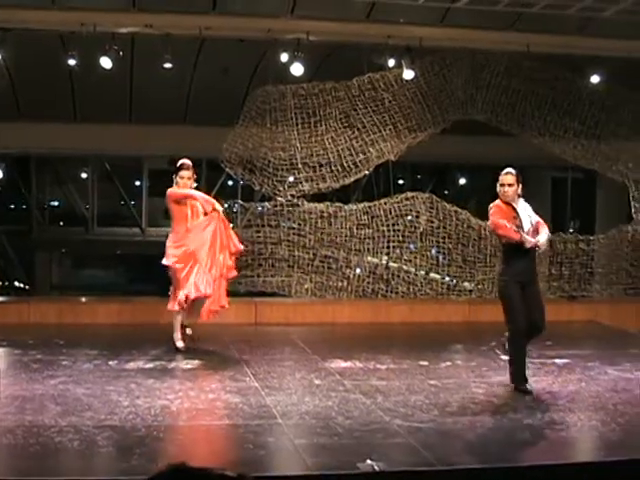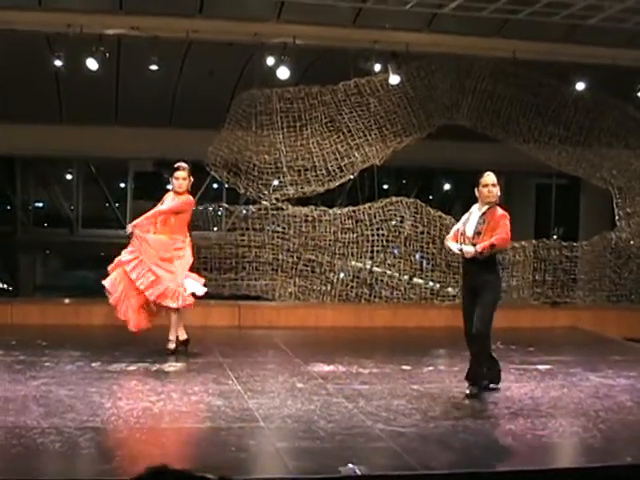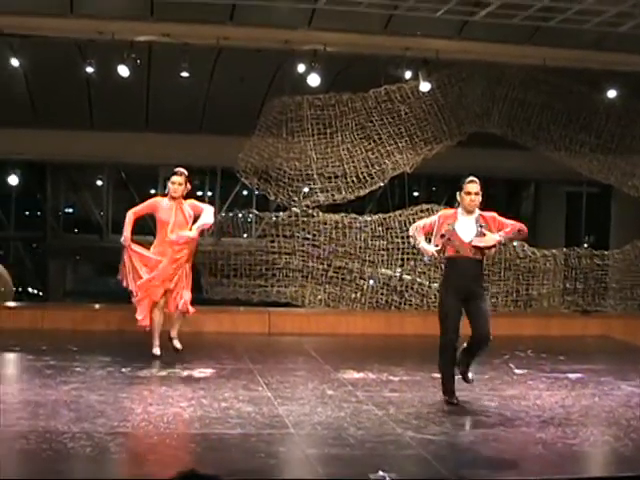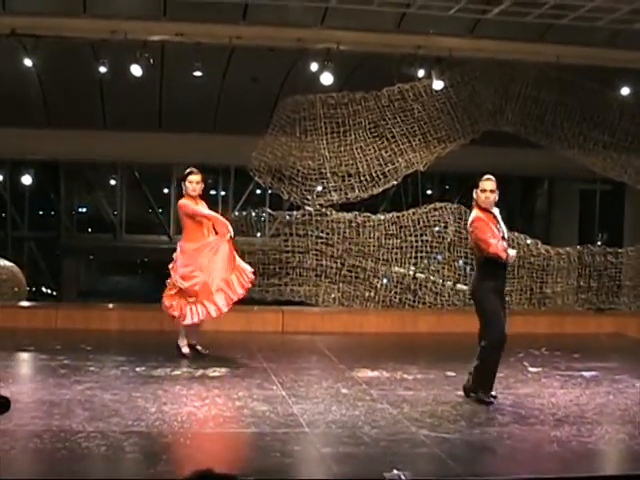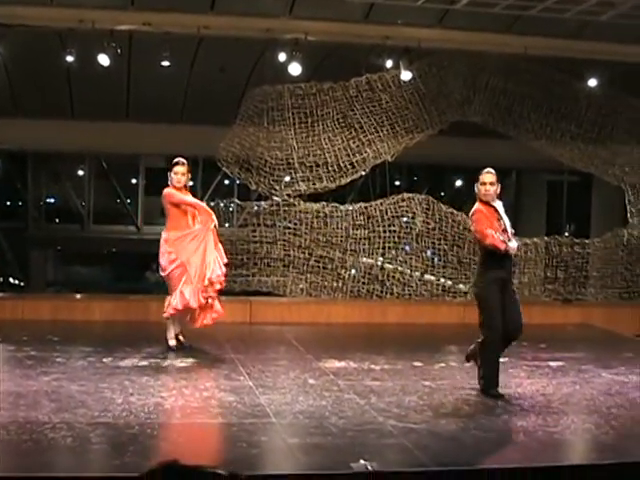
dt=1s
person 1, frame 1
left shoulder: (525, 207)
right shoulder: (497, 207)
left elbow: (540, 225)
right elbow: (499, 227)
left wrist: (542, 237)
right wrist: (524, 239)
left hip: (529, 274)
right hip: (510, 275)
left knee: (537, 323)
right knee: (518, 326)
left ankle: (514, 344)
right ankle: (518, 379)
person 1, frame 2
left shoulder: (500, 216)
right shoulder: (469, 215)
left elbow: (503, 241)
right elbow: (451, 236)
left wrist: (476, 250)
right wrist: (456, 246)
left hip: (488, 279)
right hip: (469, 279)
left knee: (480, 330)
right knee: (471, 333)
left ankle: (476, 380)
right ankle: (491, 375)
person 1, frame 3
left shoulder: (489, 219)
right shoulder: (445, 217)
left elbow: (521, 230)
right elbow: (416, 228)
left wrist: (497, 237)
right wrist: (423, 244)
left hip: (475, 286)
right hip: (451, 285)
left knee: (482, 335)
right knee: (449, 338)
left ankle: (463, 361)
right ankle: (448, 391)
person 1, frame 4
left shoulder: (494, 216)
right shoulder: (478, 218)
left elbow: (502, 245)
right elbow: (489, 246)
left wrist: (508, 252)
right wrist: (507, 254)
left hip: (496, 284)
right hip: (485, 285)
left knee: (495, 336)
right knee: (495, 336)
left ankle: (475, 384)
right ankle: (480, 387)
person 1, frame 5
left shoulder: (499, 208)
right shoulder: (479, 211)
left elbow: (508, 238)
right elbow: (487, 239)
left wrist: (511, 243)
right wrist: (506, 246)
left hip: (504, 276)
right hip: (488, 277)
left knee: (514, 327)
right knee: (493, 330)
left ankle: (479, 352)
right ankle: (489, 383)
person 2, frame 1
left shoulder: (195, 199)
right shoulder: (171, 193)
left elbow: (203, 220)
right elbow: (189, 193)
left wrist: (214, 212)
right wrist: (213, 203)
left hip: (198, 248)
right hip: (178, 248)
left knee: (204, 287)
right knee: (183, 290)
left ankle: (183, 323)
right ankle: (177, 335)
person 2, frame 2
left shoulder: (187, 201)
right shoulder: (168, 196)
left elbow: (161, 211)
right elbow: (157, 212)
left wrist: (136, 223)
right wrist: (148, 231)
left hip: (178, 250)
right hip: (161, 250)
left knee: (170, 292)
right knee: (158, 292)
left ankle: (173, 338)
right ankle: (182, 335)
person 2, frame 3
left shoulder: (190, 205)
right shoulder: (157, 202)
left elbow: (208, 209)
right elbow: (132, 213)
left wrist: (199, 225)
right wrist: (127, 233)
left hip: (180, 256)
right hip: (158, 255)
left knee: (181, 297)
right knee: (156, 299)
left ankle: (174, 334)
right ankle: (156, 344)
person 2, frame 4
left shoulder: (202, 203)
right shoulder: (183, 204)
left elbow: (209, 225)
right elbow: (207, 214)
left wrist: (222, 234)
right wrist: (227, 225)
left hip: (205, 254)
right hip: (190, 254)
left knee: (204, 297)
right knee: (191, 297)
left ankle: (192, 340)
right ankle: (182, 341)
person 2, frame 5
left shoulder: (187, 194)
right shoulder: (168, 193)
left elbow: (195, 216)
right elbow: (193, 203)
left wrist: (207, 223)
right wrist: (211, 216)
left hip: (190, 245)
right hip: (173, 244)
left knee: (192, 288)
right knee: (179, 288)
left ankle: (178, 331)
right ankle: (170, 335)
